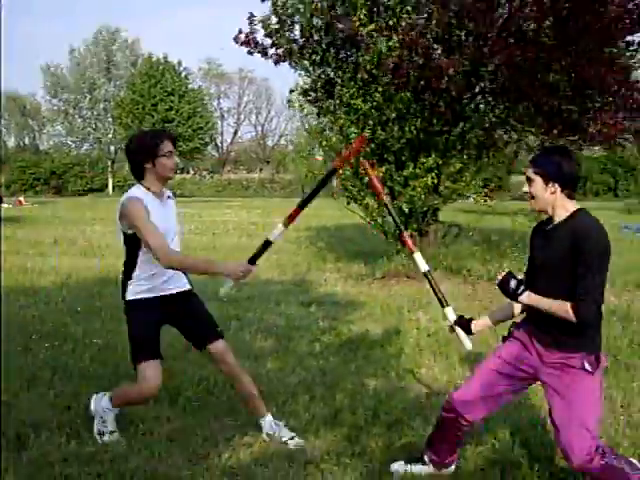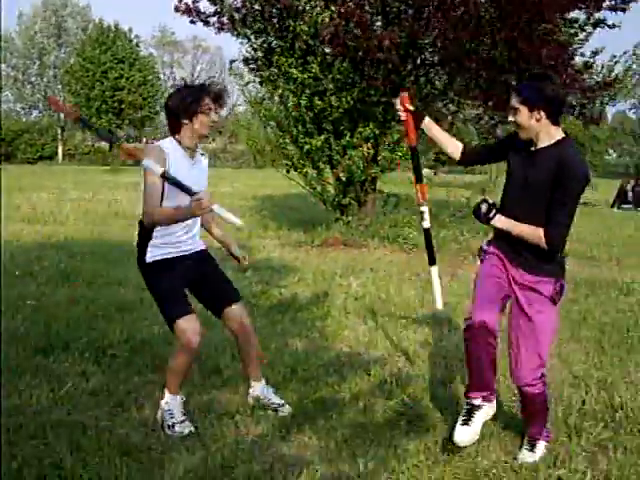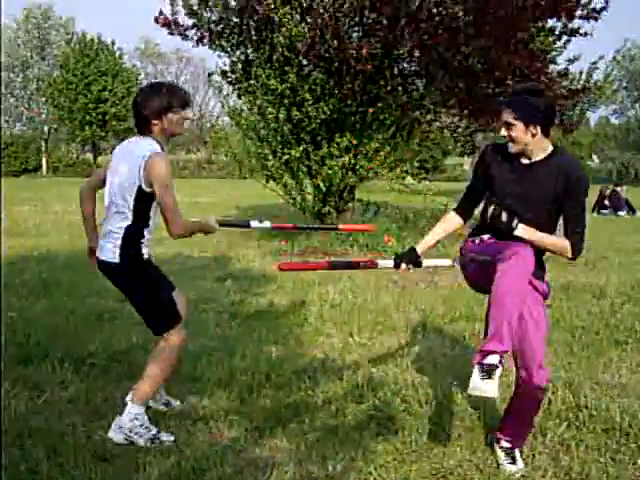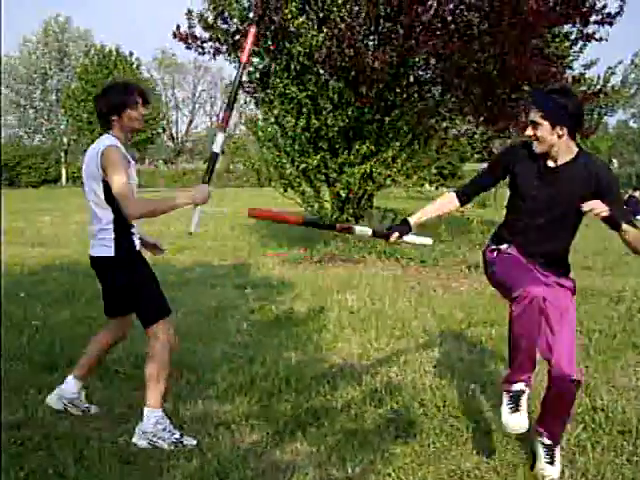
dt=0.4s
person 1, frame 1
left shoulder: (587, 234)
right shoulder: (541, 230)
left elbow: (583, 312)
left wrist: (524, 294)
right wrist: (480, 321)
left hip: (573, 358)
right hip: (527, 340)
left knee: (581, 453)
right knee: (461, 402)
person 1, frame 2
left shoulder: (570, 165)
right shoulder: (515, 142)
left elbow: (551, 238)
right elbow: (468, 155)
left wrist: (495, 218)
right wrist: (421, 121)
left hip: (540, 275)
right hip: (499, 255)
left knee: (529, 374)
right knee: (479, 322)
left ankle: (537, 433)
right ankle: (480, 398)
person 1, frame 3
left shoulder: (569, 173)
right shoulder: (493, 156)
left elbow: (572, 248)
right elbow: (463, 210)
left wrist: (517, 227)
right wrist: (418, 249)
left hip: (529, 278)
right hip: (481, 255)
left knee: (535, 378)
right knee: (520, 257)
left ankle: (508, 440)
right ankle: (490, 358)
person 1, frame 4
left shoulder: (595, 174)
right shoulder: (518, 154)
right elbow: (465, 192)
right wrist: (411, 221)
left hip: (554, 275)
right hip: (506, 256)
left knee: (567, 369)
right knee: (530, 294)
left ankle: (547, 438)
right ankle: (517, 383)
person 2, frame 1
left shoulder: (166, 197)
right shoulder: (133, 204)
right elbow: (166, 258)
right wrist: (222, 268)
left hip: (179, 293)
right hip: (143, 301)
left knee: (227, 360)
right knee: (149, 385)
left ankle: (268, 423)
right ankle: (106, 403)
person 2, frame 2
left shoulder: (200, 159)
right shoulder: (159, 153)
right elbow: (152, 215)
left wrist: (227, 242)
right wrist: (191, 208)
left hip: (195, 255)
right hip: (160, 261)
left knee: (242, 323)
right knee: (190, 338)
left ankle: (259, 387)
right ankle: (171, 402)
person 2, frame 3
left shoulder: (124, 148)
right shoulder: (155, 160)
left elbow: (87, 191)
right elbow: (177, 229)
left wrist: (94, 237)
right wrist: (206, 224)
left hip: (111, 252)
right hip: (128, 260)
left knee: (177, 306)
right knee: (174, 336)
left ankle: (148, 388)
right ankle: (130, 421)
person 2, frame 4
left shoulder: (100, 150)
right shoulder: (112, 151)
right elbow: (133, 208)
left wrist: (140, 238)
right wrist: (187, 198)
left hip: (108, 253)
right hip: (120, 257)
left knee: (117, 328)
right knee: (162, 334)
left ankle: (68, 391)
right ankle: (153, 424)
